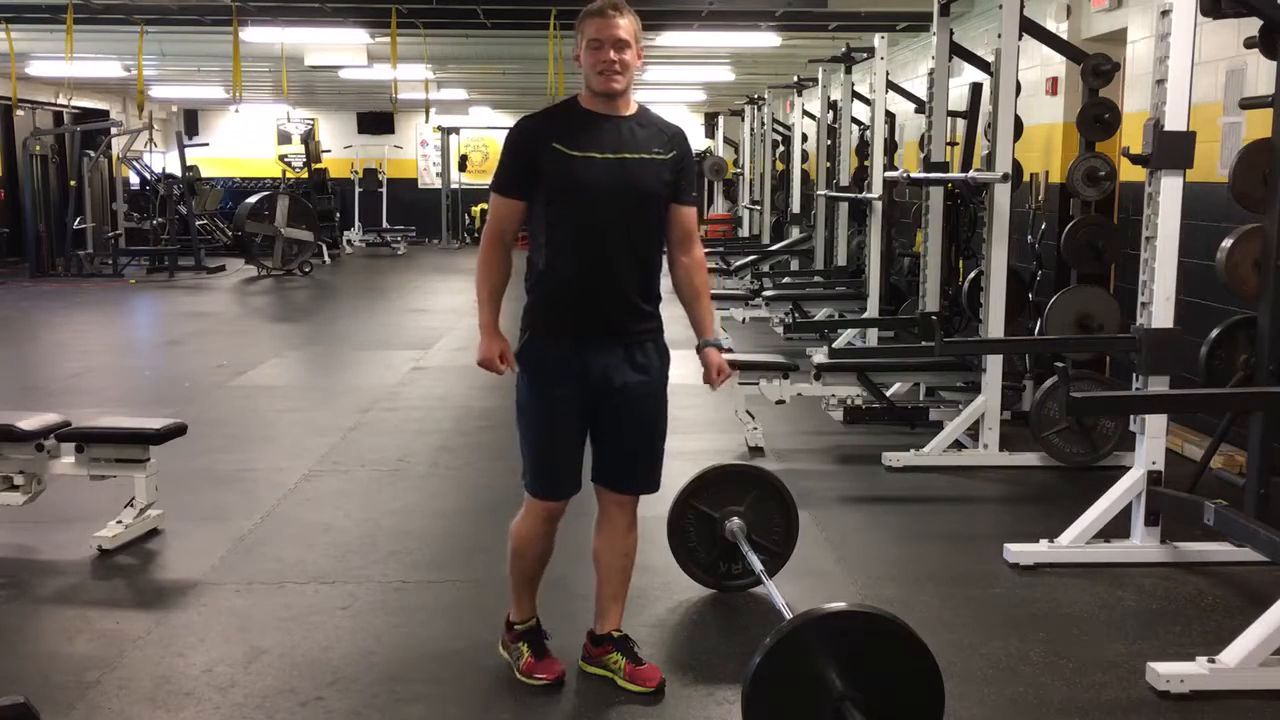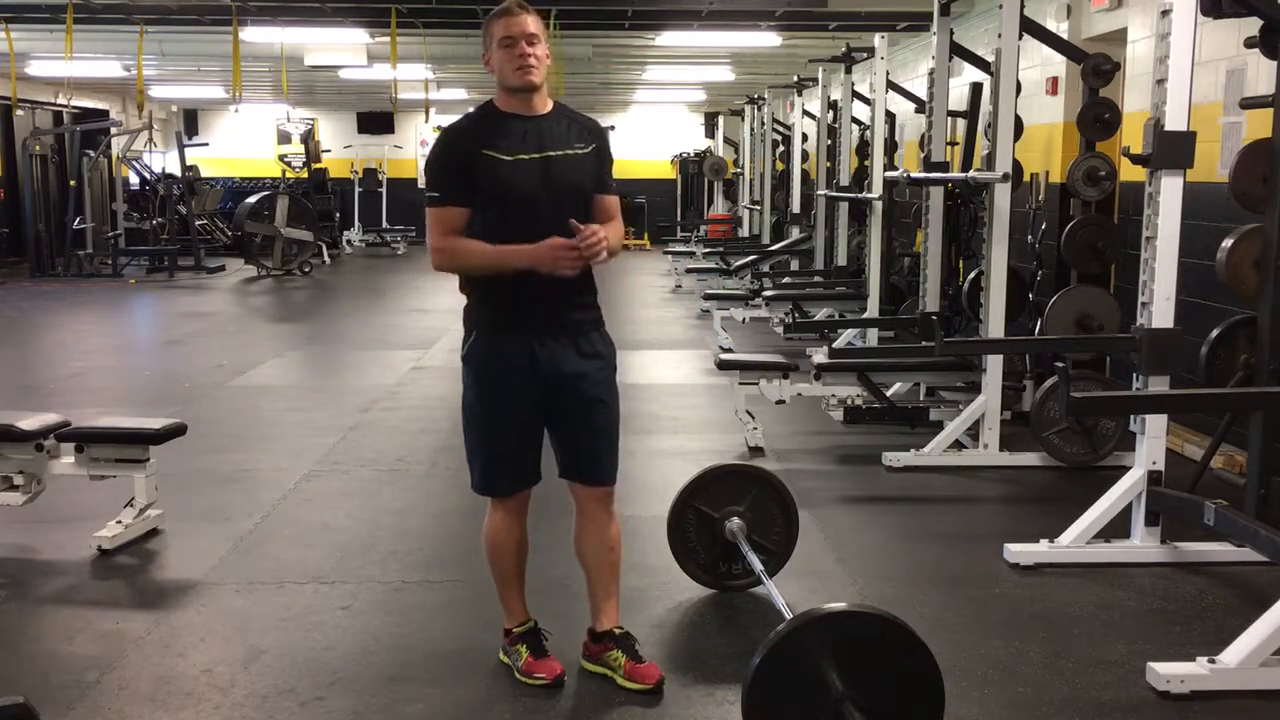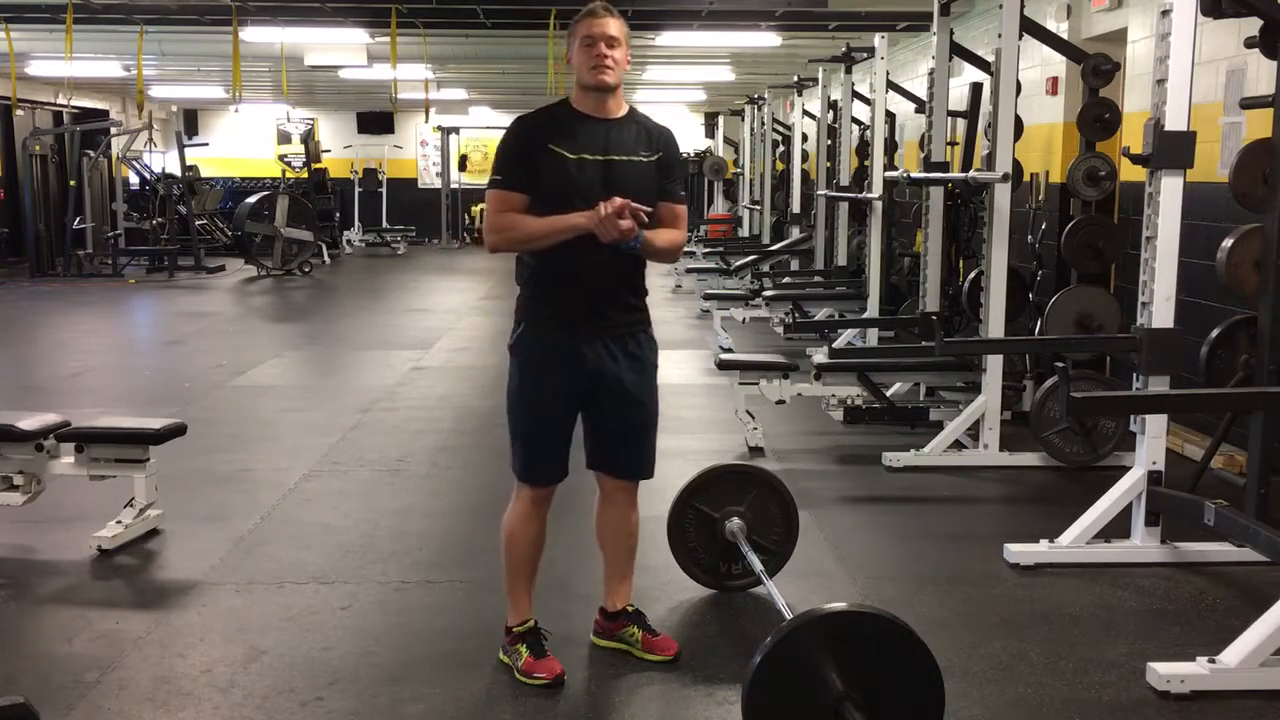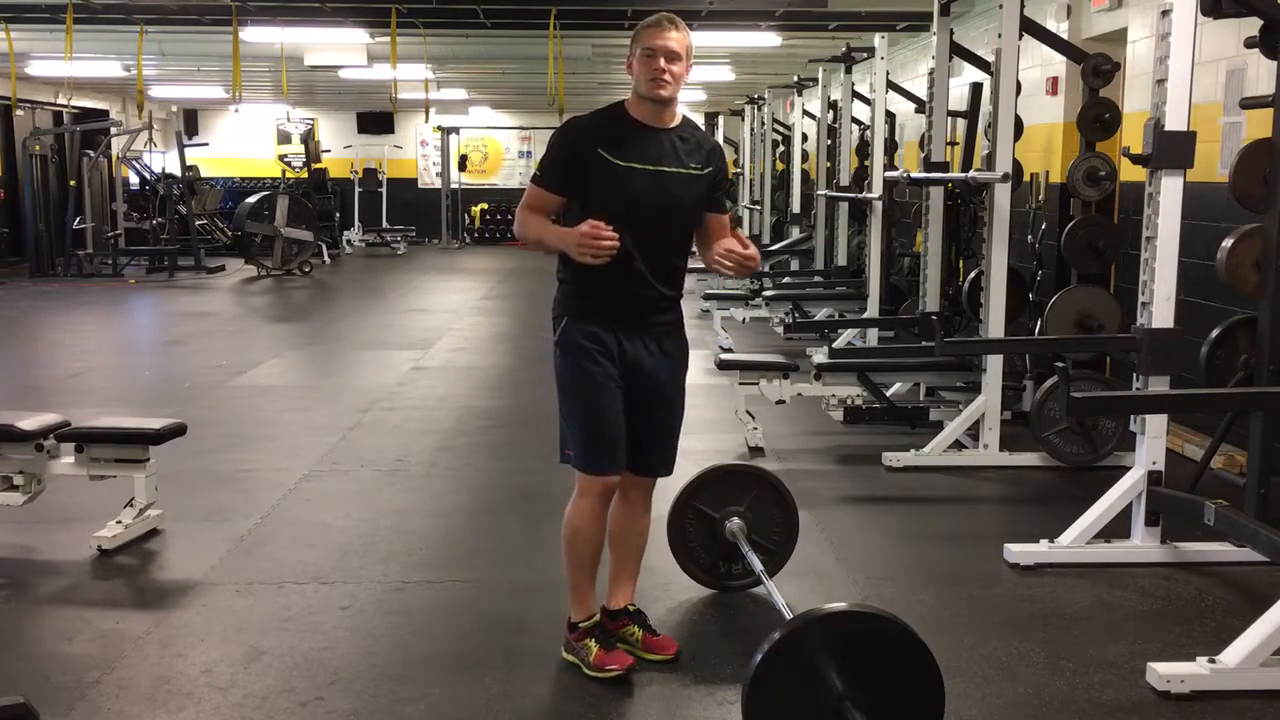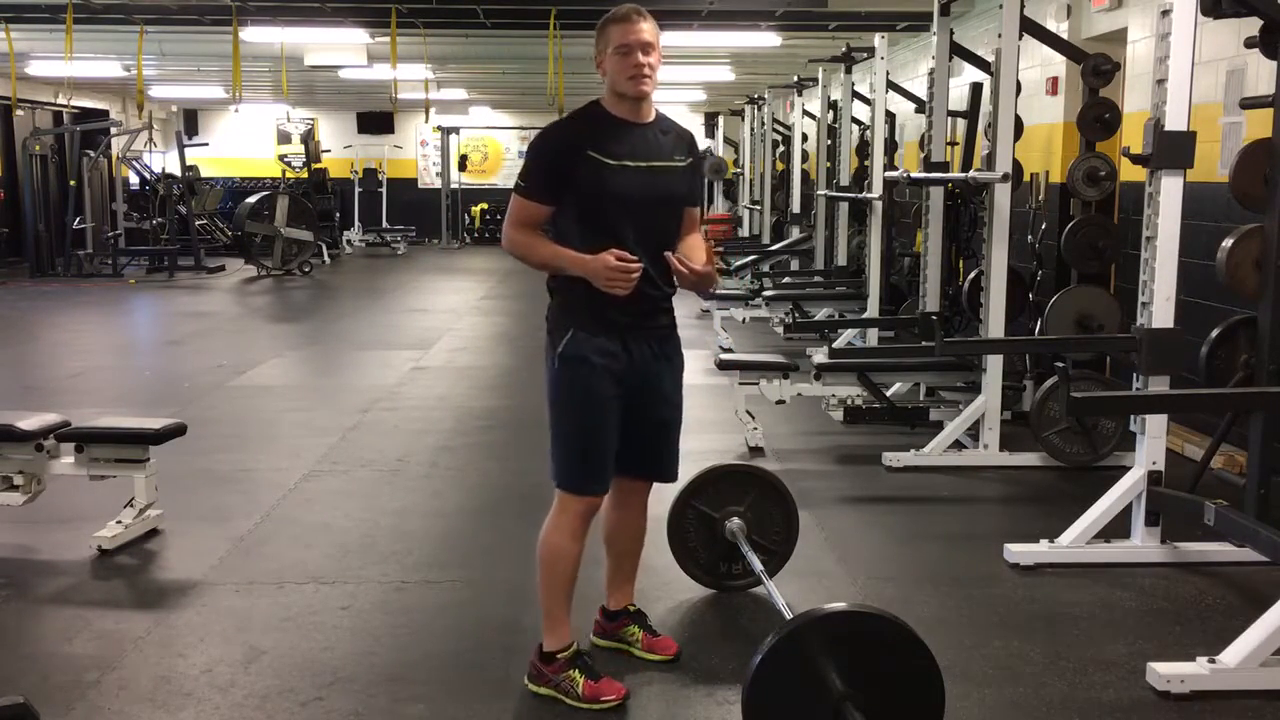
dt=1s
person 1, frame 1
left shoulder: (668, 143)
right shoulder: (538, 134)
left elbow: (685, 249)
right elbow: (498, 238)
left wrist: (708, 338)
right wrist: (489, 327)
left hip: (637, 350)
right hip: (554, 349)
left knee: (622, 499)
right knee: (547, 499)
left ankle: (606, 640)
right ankle: (520, 627)
person 1, frame 2
left shoulder: (586, 133)
right shoulder: (462, 142)
left elbow: (612, 221)
right elbow: (442, 249)
left wrist: (602, 240)
right wrist: (530, 254)
left hip: (581, 337)
right hip: (501, 342)
left knee: (597, 491)
right knee: (509, 496)
left ankle: (606, 638)
right ankle: (519, 633)
person 1, frame 3
left shoulder: (657, 141)
right shoulder: (532, 134)
left elbow: (675, 238)
right elbow: (497, 231)
left wrist: (633, 237)
right wrist: (586, 219)
left hip: (626, 336)
right hip: (548, 335)
left knee: (621, 481)
right knee: (535, 486)
left ankle: (616, 614)
right ankle: (519, 630)
person 1, frame 4
left shoulder: (704, 152)
right shoulder: (583, 136)
left elbow: (713, 237)
right elbow: (526, 218)
left wrist: (737, 255)
right wrist: (566, 238)
left hip: (661, 333)
right hip: (589, 329)
left knee: (641, 481)
right knee: (598, 480)
left ankle: (620, 611)
right ankle: (582, 625)
person 1, frame 5
left shoulder: (680, 143)
right shoulder: (566, 140)
right elbow: (516, 234)
left wrist: (698, 265)
right wrist: (587, 266)
left hip: (655, 335)
right hip: (586, 337)
left knee: (636, 484)
right knee: (580, 496)
left ankle: (618, 614)
right ankle: (553, 655)
